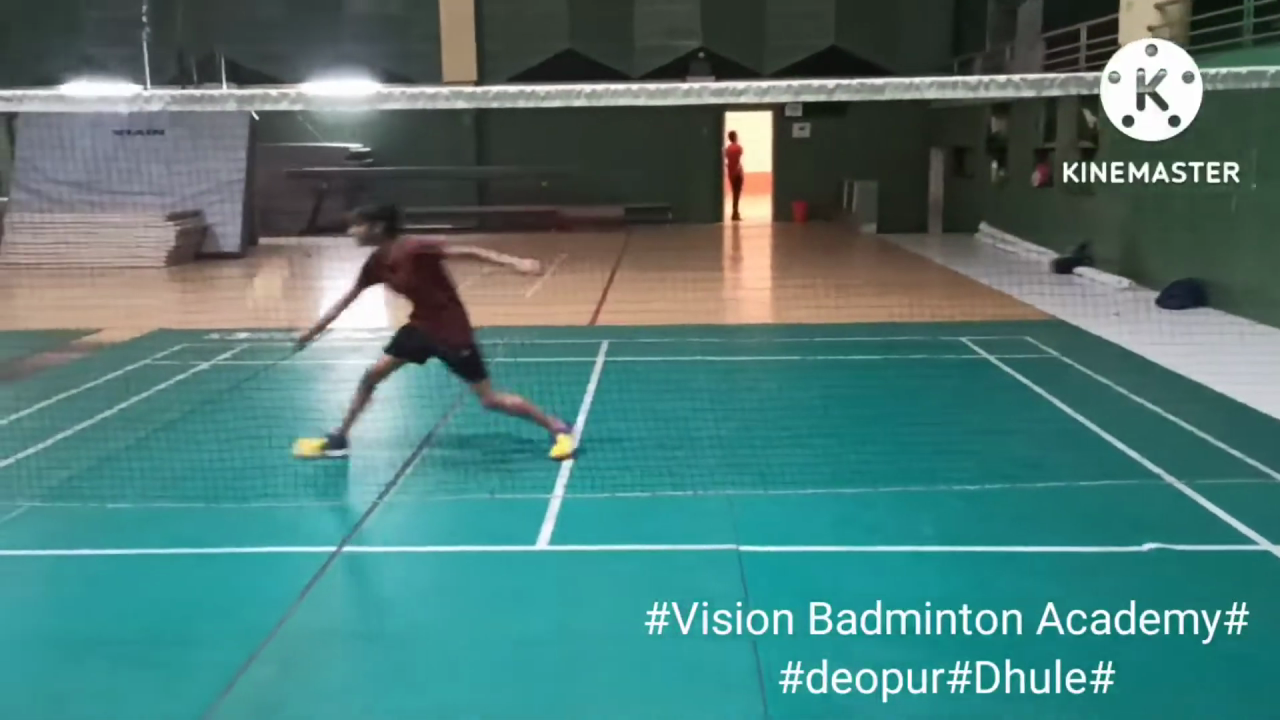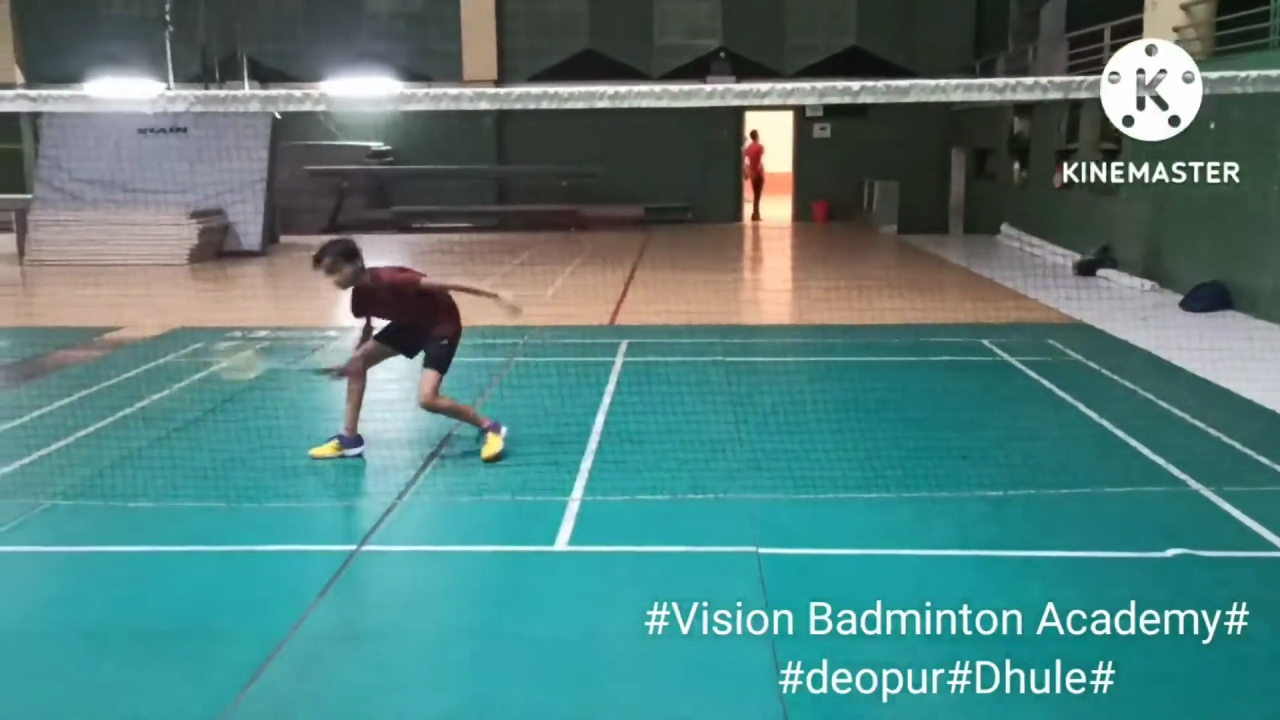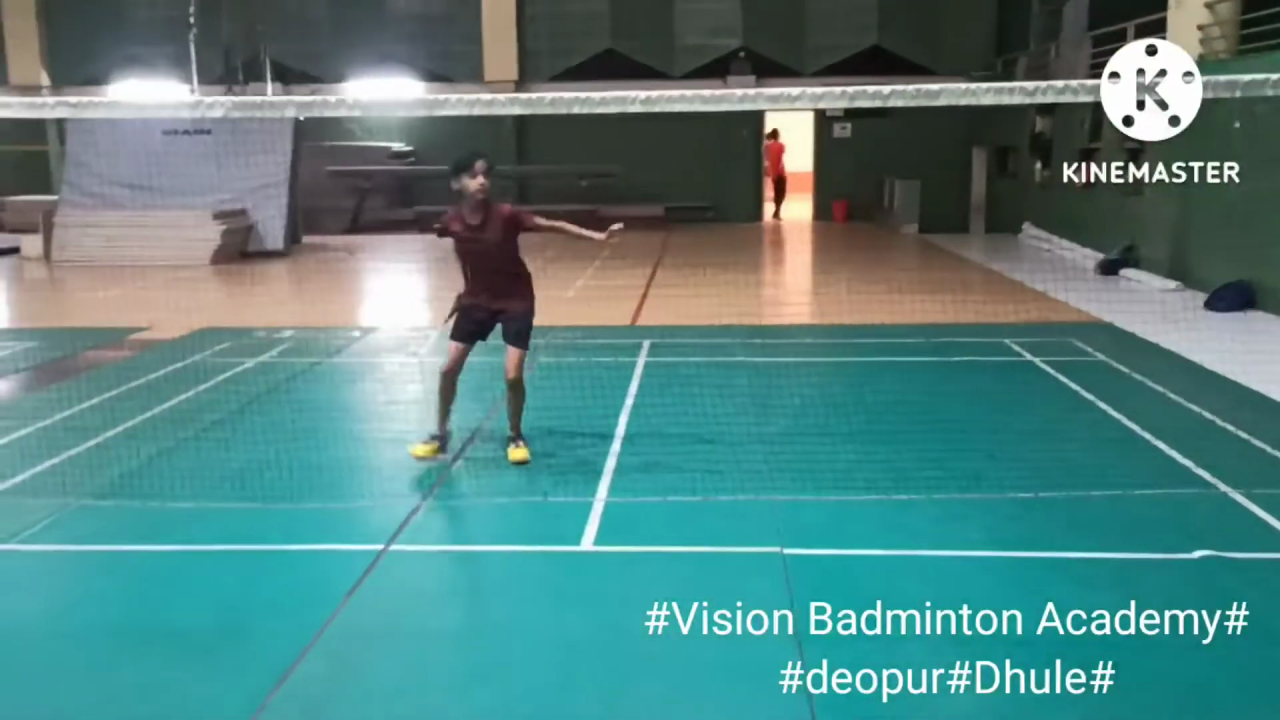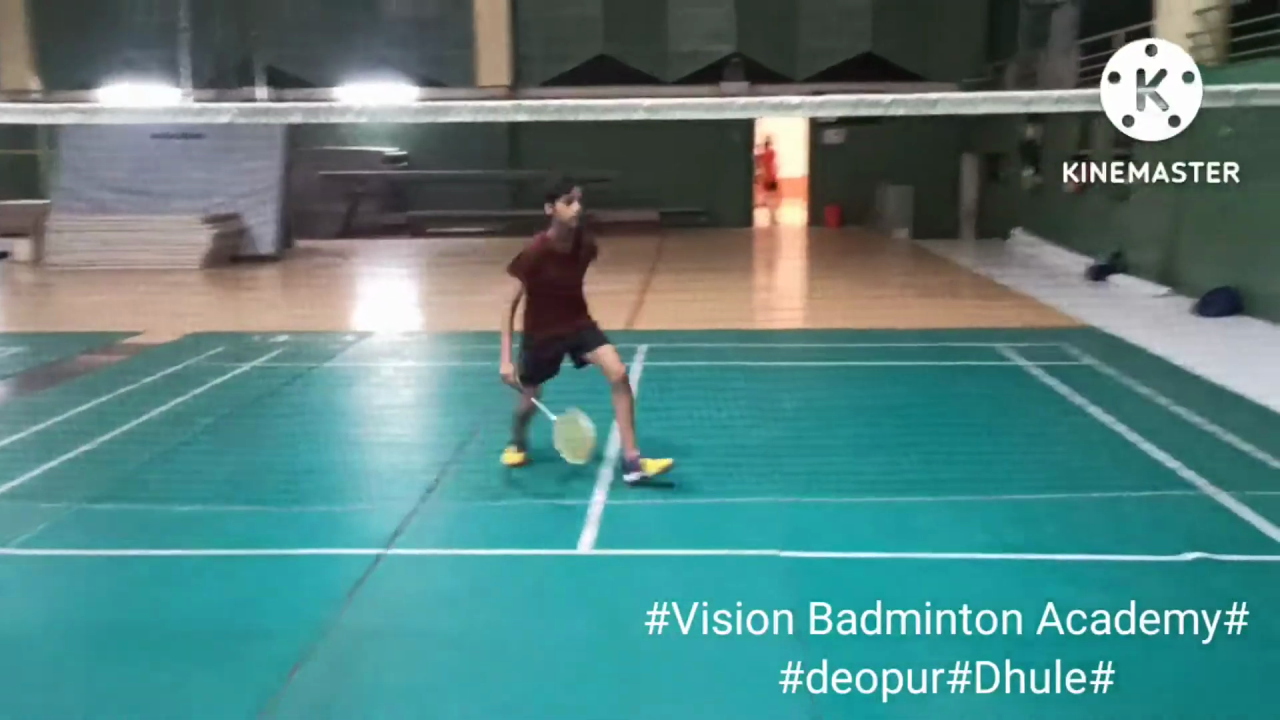
dt=0.3s
person 1, frame 1
left shoulder: (413, 250)
right shoulder: (375, 264)
left elbow: (466, 252)
right elbow: (346, 302)
left wrist: (517, 262)
right wrist: (313, 332)
left hip: (452, 329)
right hip: (422, 325)
left knee: (490, 400)
right knee: (372, 375)
left ankle: (559, 430)
right ankle: (339, 438)
person 1, frame 2
left shoulder: (389, 281)
right shoulder: (359, 296)
left elbow: (446, 285)
right elbow: (366, 335)
left wrist: (496, 296)
right wrist: (348, 363)
left hip: (441, 325)
right hip: (410, 324)
left knee: (427, 400)
right knee: (357, 364)
left ankle: (489, 427)
right ankle: (349, 438)
person 1, frame 3
left shoulder: (505, 216)
right shoulder: (451, 223)
left elbow: (553, 225)
left wrist: (598, 236)
right wrist: (466, 290)
left hip: (516, 301)
right hip: (477, 299)
left knee: (513, 375)
right knee: (449, 369)
left ankle: (516, 437)
right ankle: (440, 435)
person 1, frame 4
left shoulder: (586, 245)
right shoulder: (534, 252)
right elbow: (510, 306)
right wrist: (506, 357)
left hip: (579, 323)
right hip: (543, 331)
left knee: (619, 376)
right knee: (529, 403)
left ankle: (632, 459)
right ankle: (517, 442)
